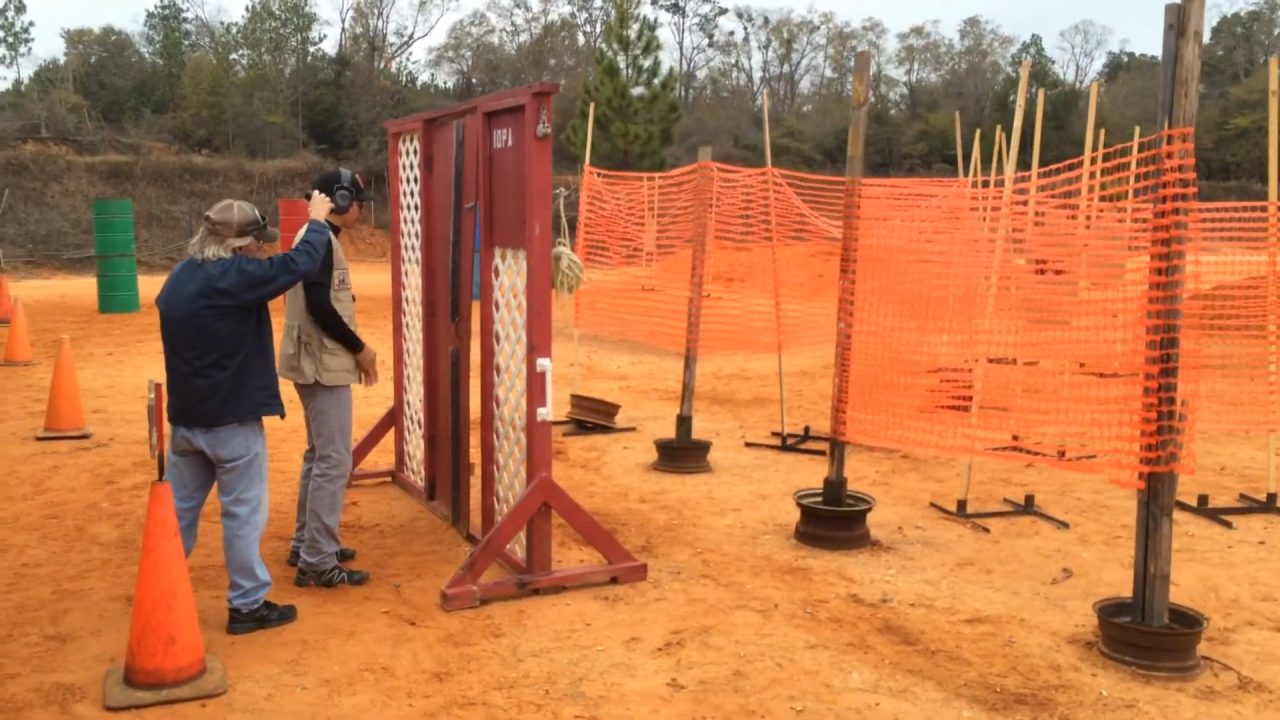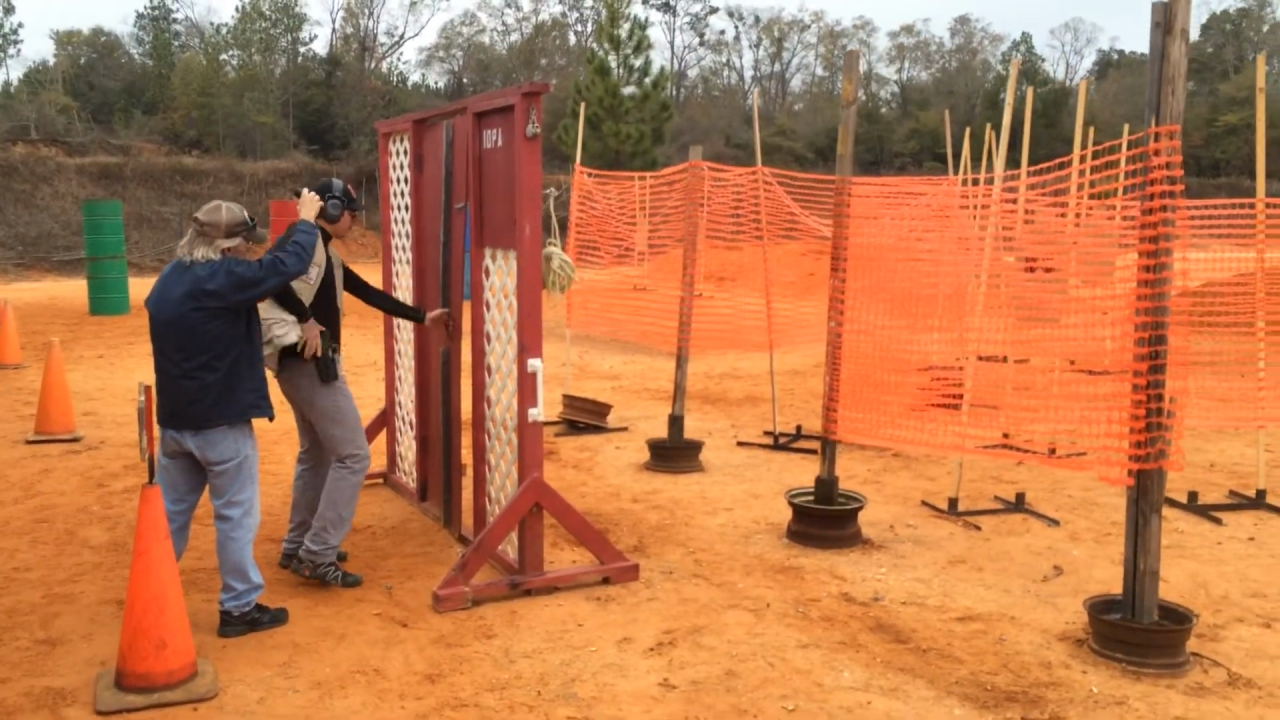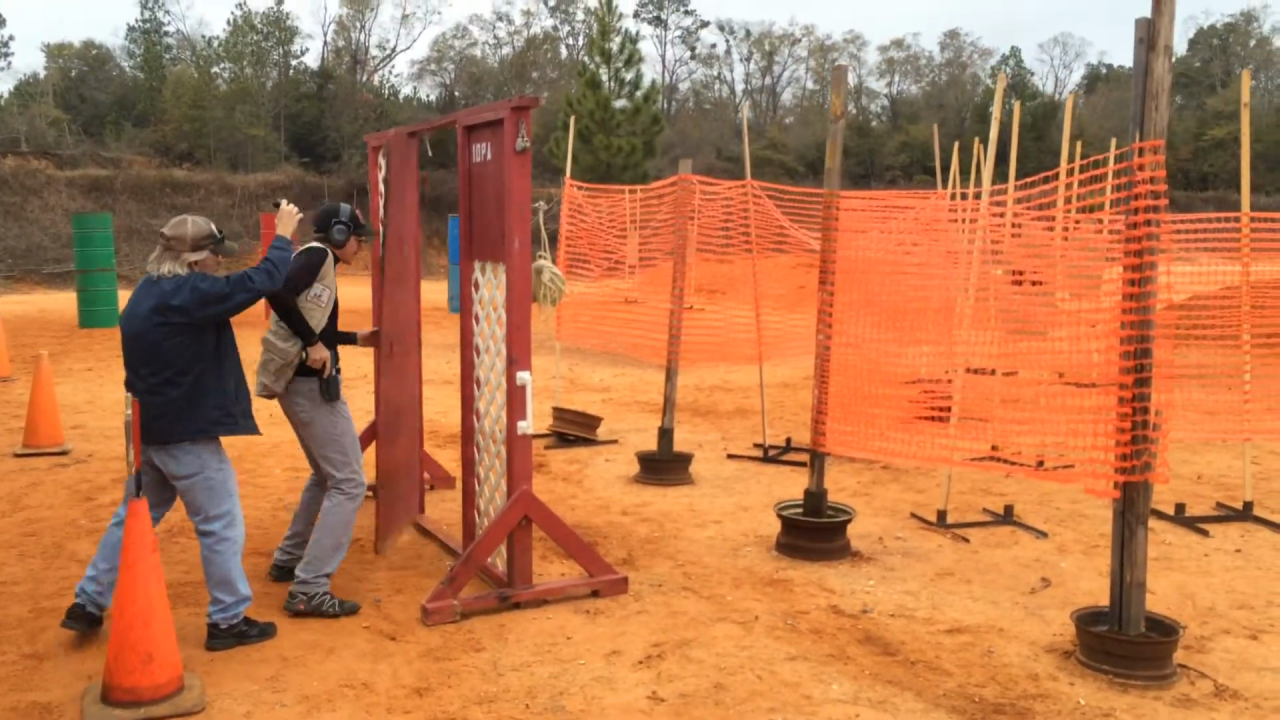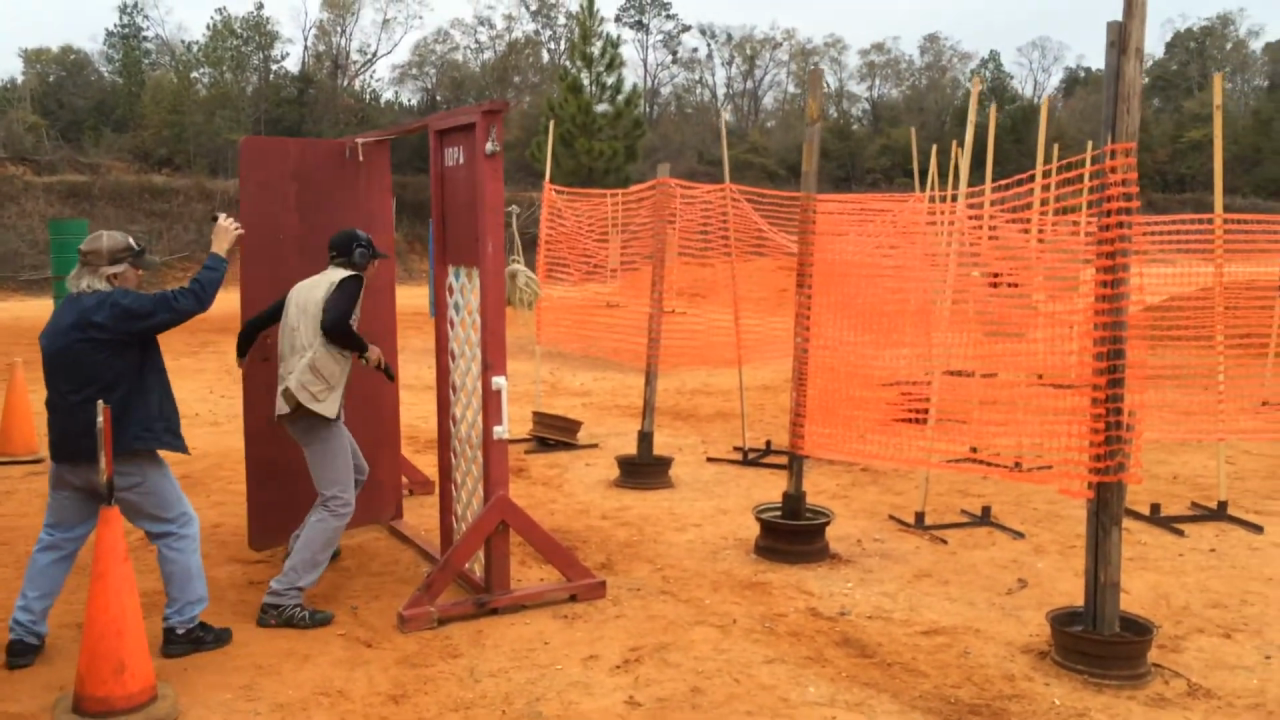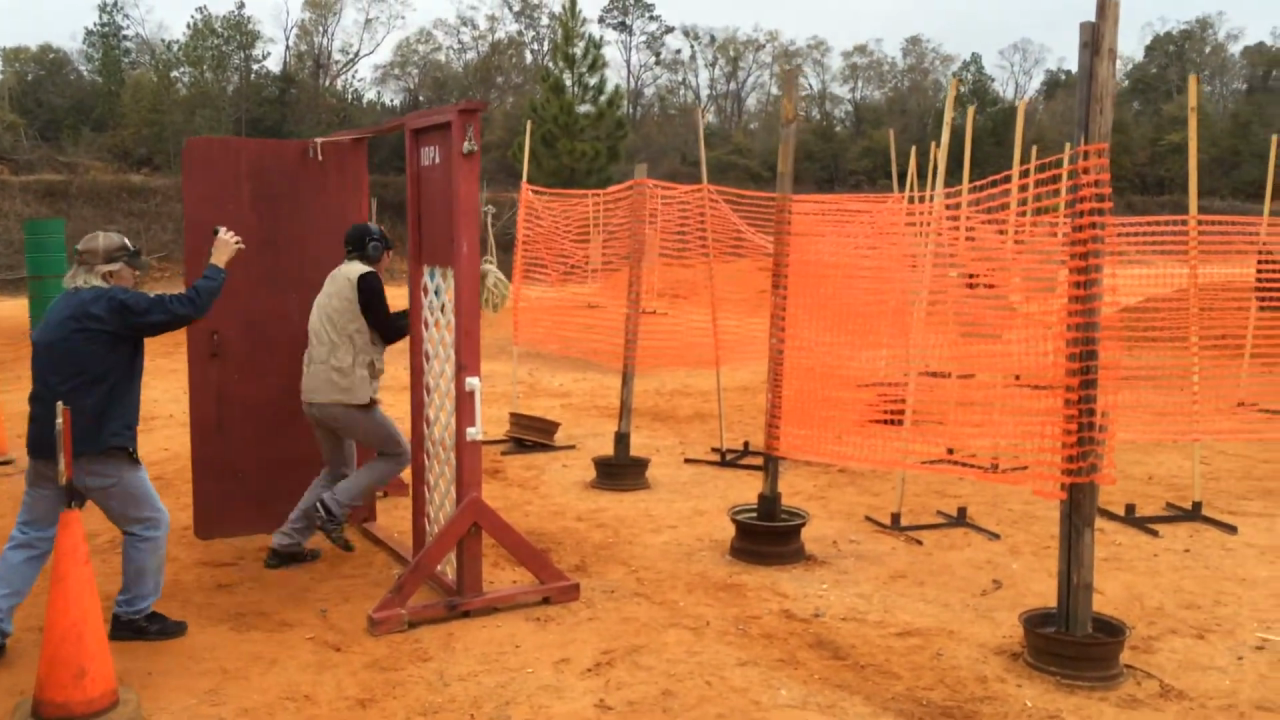
dt=0.3s
person 1, frame 1
left shoulder: (178, 277)
right shoulder: (236, 277)
right elbow: (301, 262)
right wrist: (317, 220)
left hip: (186, 417)
right hip: (232, 419)
left knee: (179, 509)
right knee: (243, 512)
right ankle: (247, 605)
person 1, frame 2
left shoulder: (168, 279)
right shoulder: (226, 278)
right elbow: (291, 263)
right wrist: (306, 219)
left hip: (175, 420)
right hip: (222, 421)
left knee: (171, 511)
right knee: (237, 514)
right ankle: (239, 608)
person 1, frame 3
left shoulder: (144, 294)
right shoulder: (192, 294)
right elbow: (264, 279)
right wrist: (284, 234)
left hip: (146, 433)
right hip: (189, 435)
left knee: (132, 521)
right knee: (221, 525)
left ankle: (89, 604)
right ankle: (228, 621)
person 1, frame 4
left shoulder: (65, 313)
right shoulder: (118, 308)
right elbow: (193, 299)
right wrist: (220, 249)
left hip: (69, 451)
right hip: (123, 450)
left knee: (57, 540)
right knee: (178, 527)
left ankle: (23, 635)
right ankle: (183, 627)
person 1, frame 5
left shoulder: (60, 310)
right shoulder: (113, 305)
right elbow: (188, 307)
right wrist: (218, 261)
left hip: (47, 448)
right hip: (96, 447)
right knee: (148, 525)
right ankle: (133, 616)
person 2, frame 1
right shoulder: (321, 240)
right elbow: (319, 306)
left wrist: (352, 350)
right wrist: (360, 349)
left hip: (315, 364)
right hip: (323, 366)
left knee: (319, 457)
right knee: (333, 462)
left ankle: (306, 545)
right ankle: (318, 562)
person 2, frame 2
left shoulder: (329, 255)
left elbow: (370, 294)
left wrist: (423, 316)
right wrist: (305, 320)
left hip: (304, 366)
right hip: (308, 365)
left knee: (316, 456)
right knee: (353, 457)
left ankle: (298, 546)
right ankle: (319, 554)
person 2, frame 3
left shoulder: (314, 264)
right shoulder: (316, 256)
right elbow: (277, 294)
left wrist: (354, 338)
right wrist: (313, 344)
left hip: (304, 383)
right hip: (311, 386)
left knee: (326, 474)
right knee: (348, 483)
left ankle: (289, 559)
right ankle: (308, 589)
person 2, frame 4
left shoulder: (300, 288)
right shoulder: (349, 281)
left elbow: (251, 326)
right elbow: (334, 325)
left wrist: (243, 356)
right wrist: (366, 347)
left hip: (295, 399)
right hip: (316, 398)
left knee: (356, 472)
right knee: (335, 504)
left ankle: (306, 548)
right ankle: (281, 601)
person 2, frame 5
left shoulder: (334, 277)
right shoulder: (365, 278)
right elbow: (386, 332)
left wrist: (403, 315)
left hip: (314, 393)
right hip: (346, 392)
left knee: (339, 469)
right knee: (396, 455)
left ankle: (286, 544)
right ankle: (330, 510)
